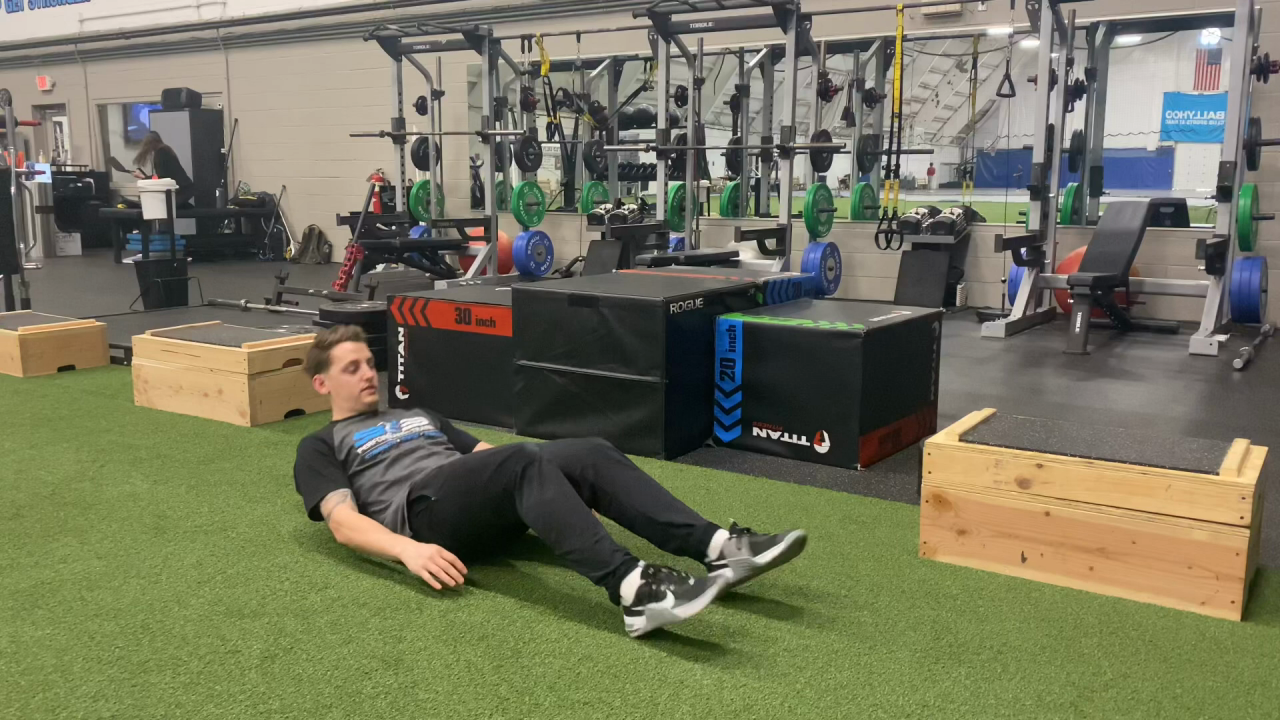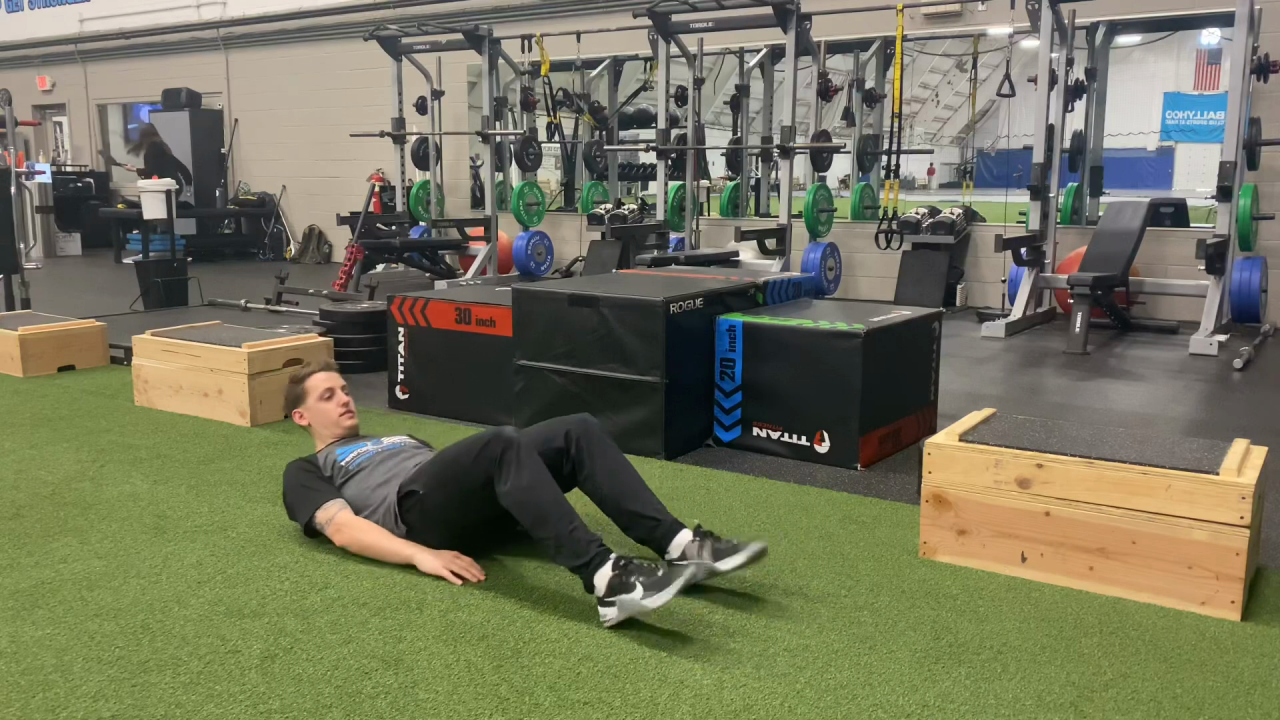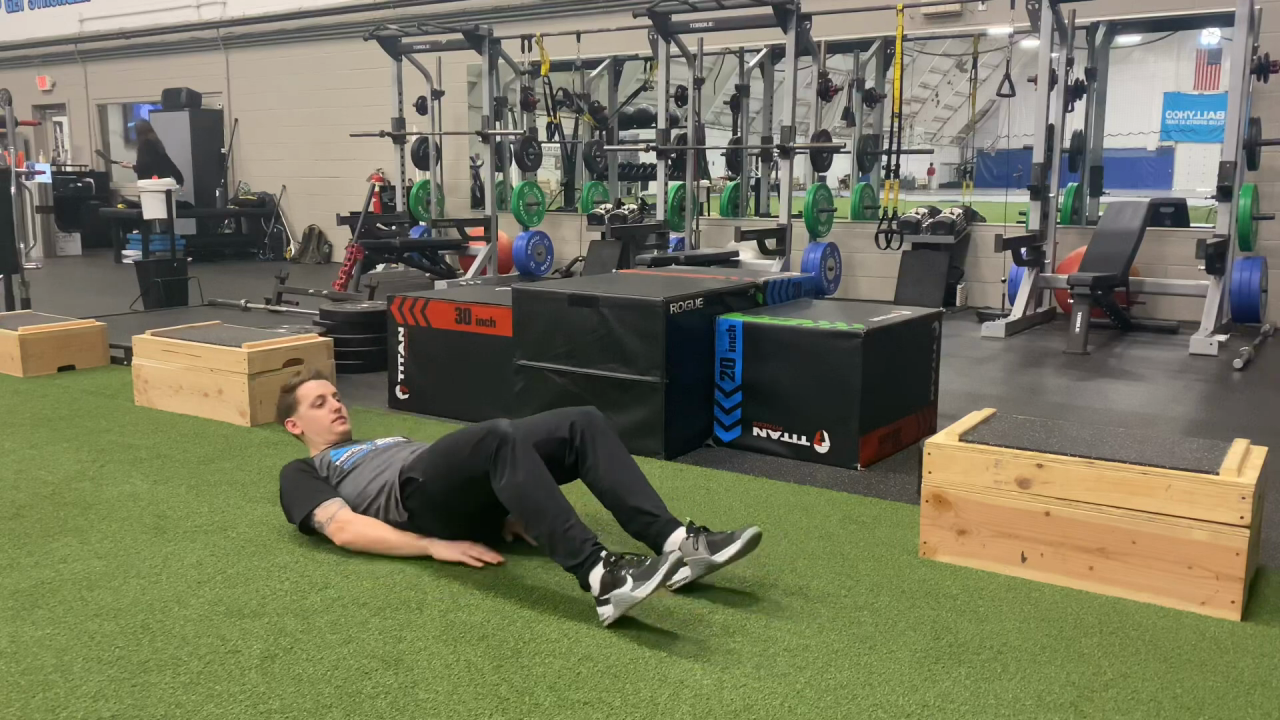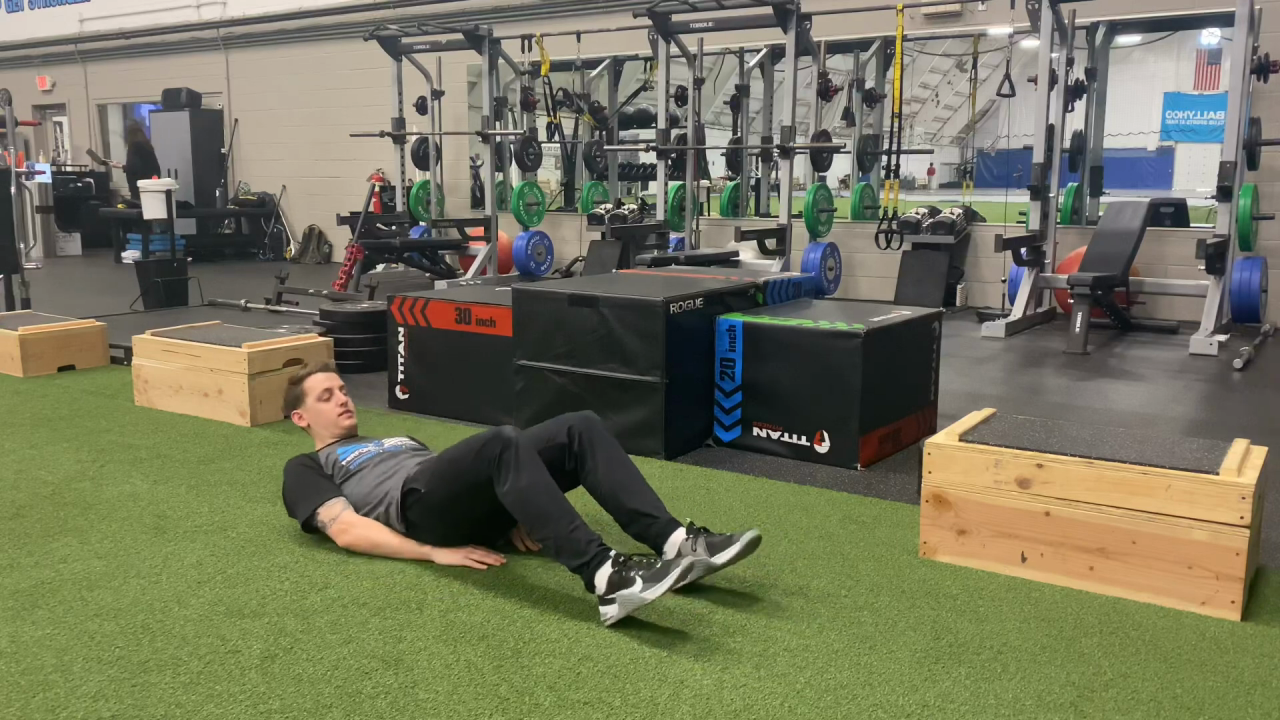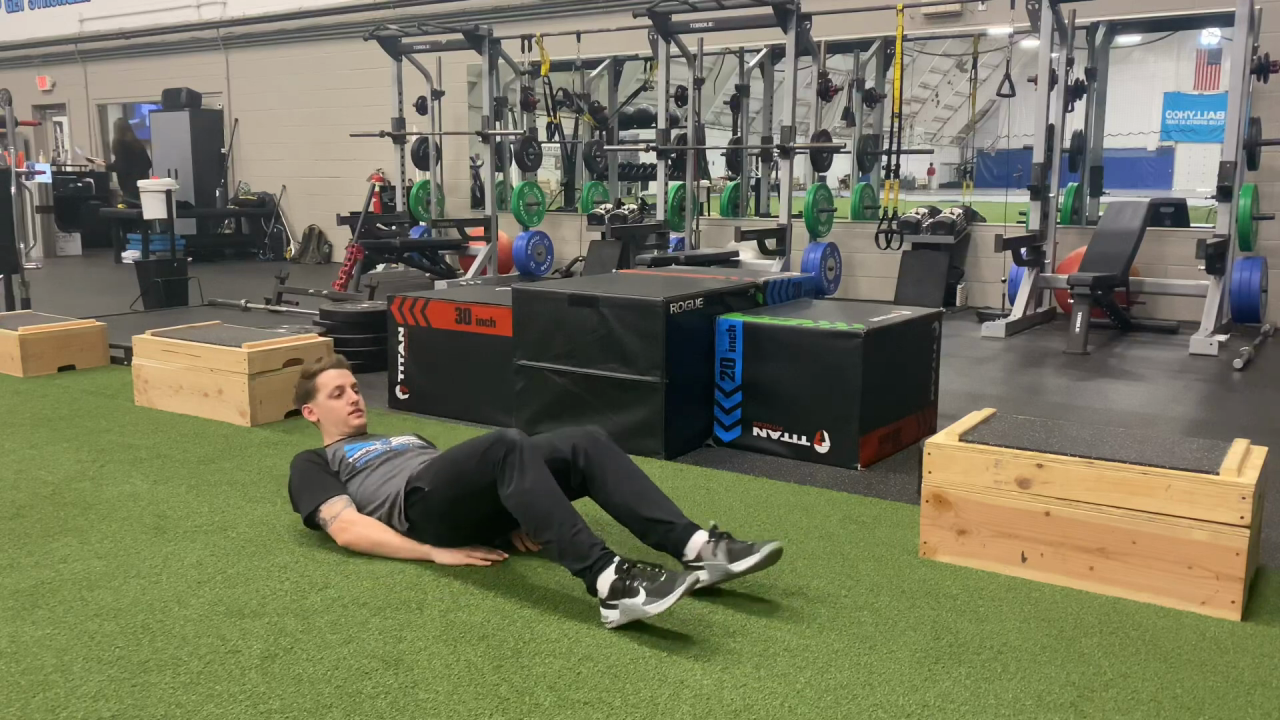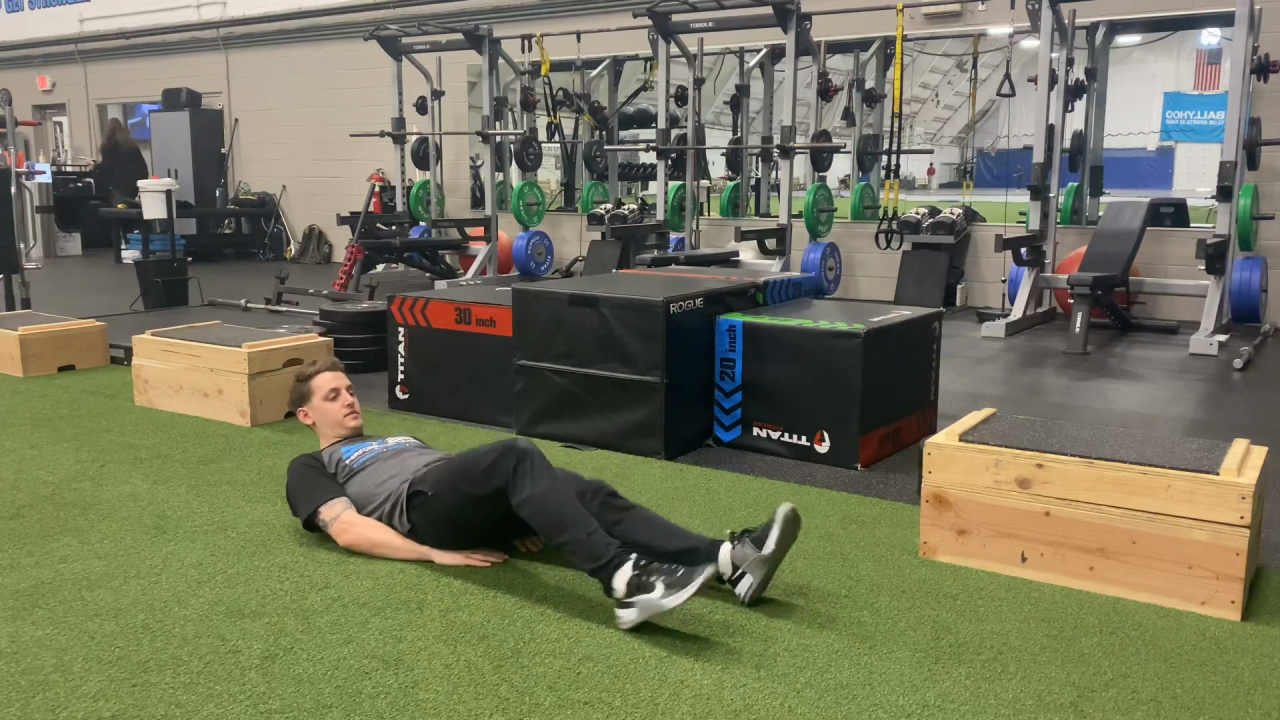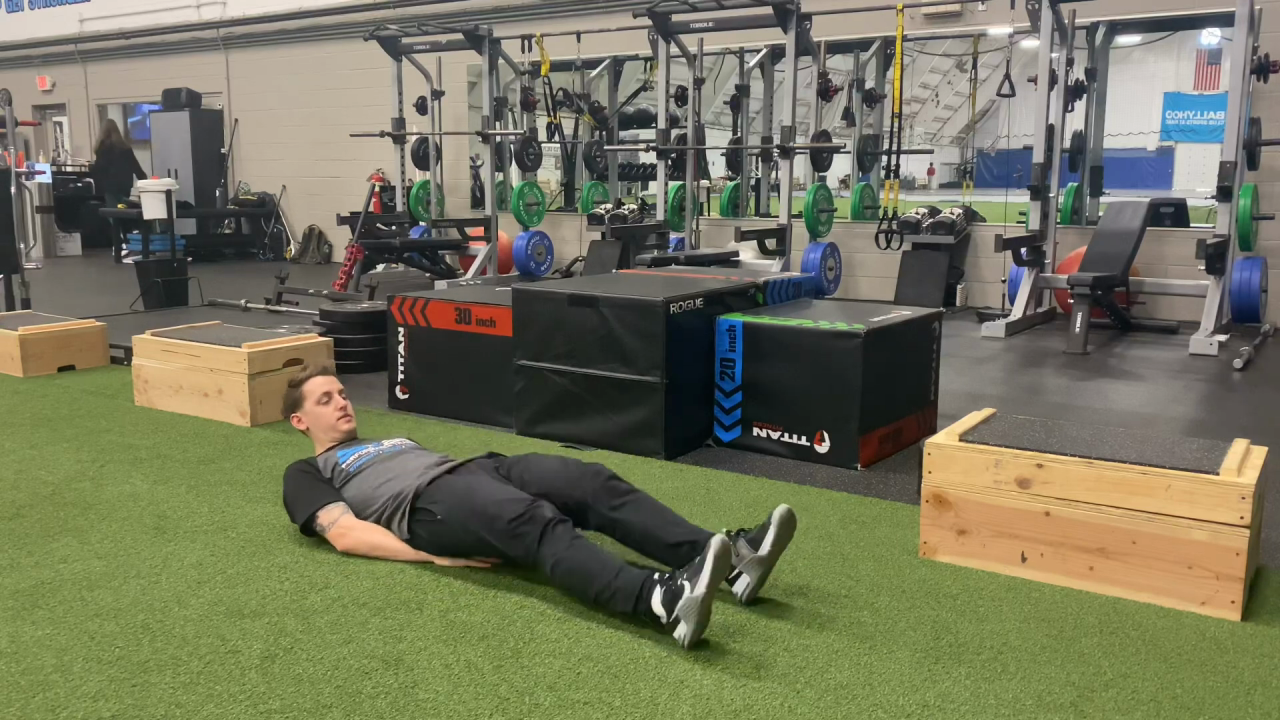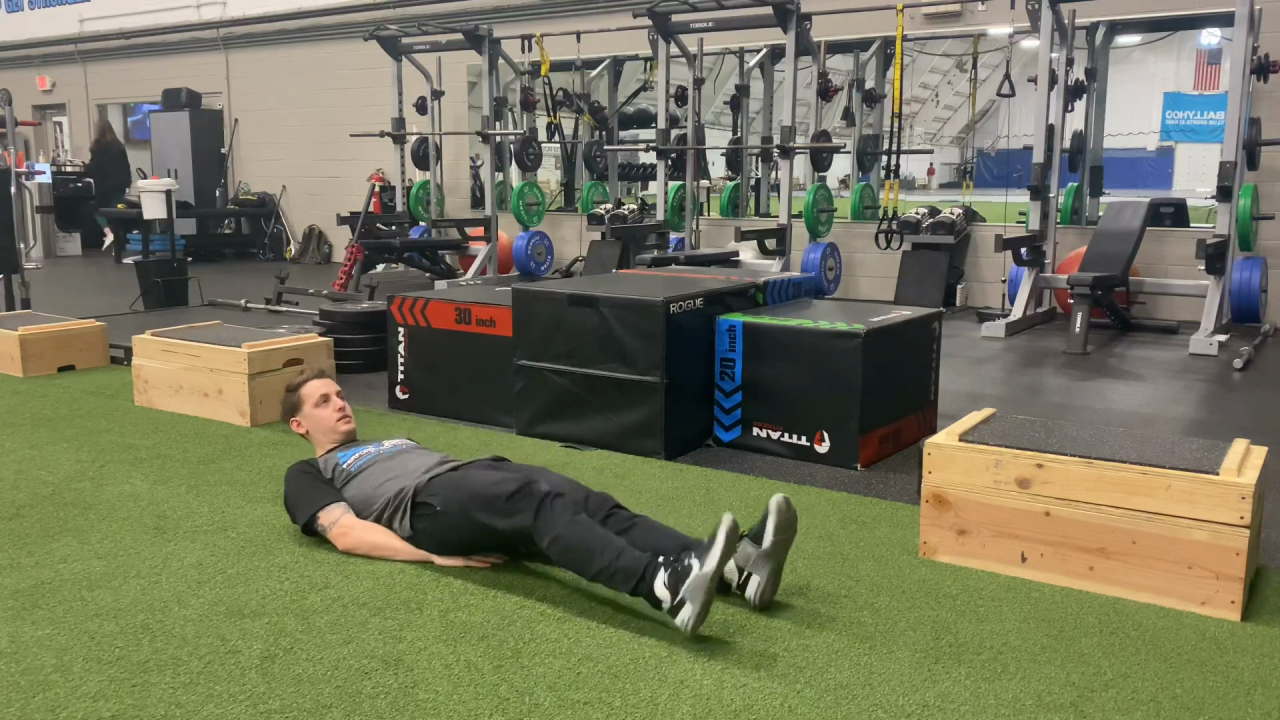
dt=0.2s
person 1, frame 1
left shoulder: (419, 417)
right shoulder: (320, 449)
left elbow: (486, 454)
right elbow: (344, 522)
left wrist: (554, 492)
right wrist: (411, 551)
left hip: (493, 516)
right hip: (424, 511)
left knee: (590, 457)
right knee: (524, 461)
left ankle: (720, 548)
right ankle: (636, 590)
person 1, frame 2
left shoulder: (401, 438)
right shoulder: (306, 472)
right elbow: (344, 530)
left wrist: (527, 508)
right wrist: (422, 555)
left hip: (483, 509)
right hip: (417, 507)
left knee: (579, 431)
right knee: (504, 442)
left ankle: (681, 545)
right ankle: (607, 579)
person 1, frame 3
left shoulder: (389, 440)
right shoulder: (301, 474)
right elbow: (343, 529)
left wrist: (505, 510)
right wrist: (433, 545)
left hip: (473, 495)
right hip: (415, 499)
left knee: (583, 423)
right knee: (499, 436)
left ankle: (676, 543)
right ankle: (600, 575)
person 1, frame 4
left shoulder: (398, 440)
right shoulder: (306, 469)
right elbow: (347, 531)
left wrist: (510, 517)
right wrist: (435, 552)
left hip: (475, 506)
right hip: (418, 507)
left knee: (582, 426)
right knee: (503, 442)
left ankle: (675, 545)
right ankle: (606, 576)
person 1, frame 5
left shoulder: (404, 438)
right shoulder: (313, 465)
right elbow: (348, 529)
left wrist: (509, 518)
right wrist: (436, 552)
left hip: (478, 503)
right hip: (422, 505)
left knee: (587, 445)
right knee: (509, 446)
left ankle: (701, 549)
right ankle: (610, 582)
person 1, frame 6
left shoulder: (400, 439)
right shoulder: (310, 469)
right elbow: (348, 530)
left wrist: (508, 521)
right wrist: (436, 552)
left hip: (471, 478)
right hip: (423, 502)
left knee: (592, 496)
right knee: (518, 455)
left ankle: (729, 559)
right ankle: (626, 582)
person 1, frame 7
left shoulder: (393, 441)
right shoulder: (306, 474)
right elbow: (345, 534)
right wrist: (433, 555)
right hip: (426, 506)
left knee: (594, 484)
right knee: (541, 528)
left ankle: (732, 561)
right ankle: (666, 600)
person 1, frame 8
left shoulder: (394, 443)
right shoulder: (307, 476)
right elbow: (346, 535)
right wrist: (434, 553)
right hip: (428, 503)
left knee: (596, 509)
right knee: (543, 507)
left ankle: (734, 566)
right ankle: (670, 586)
